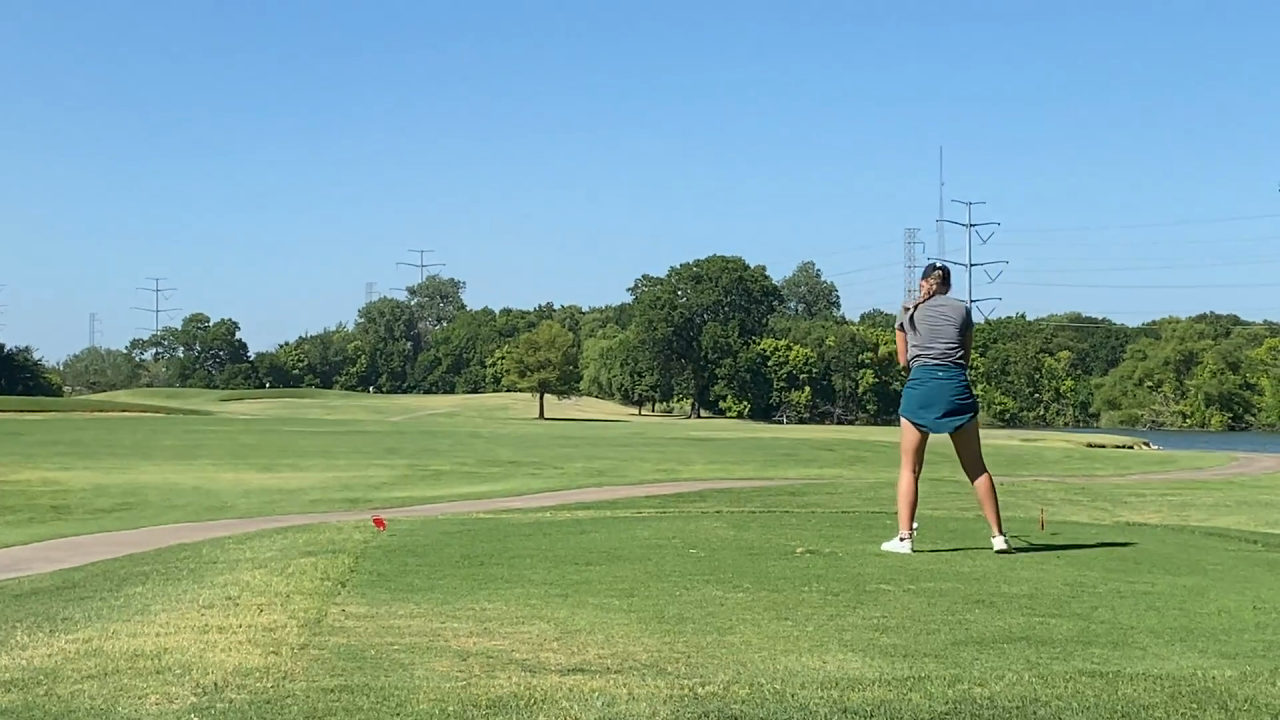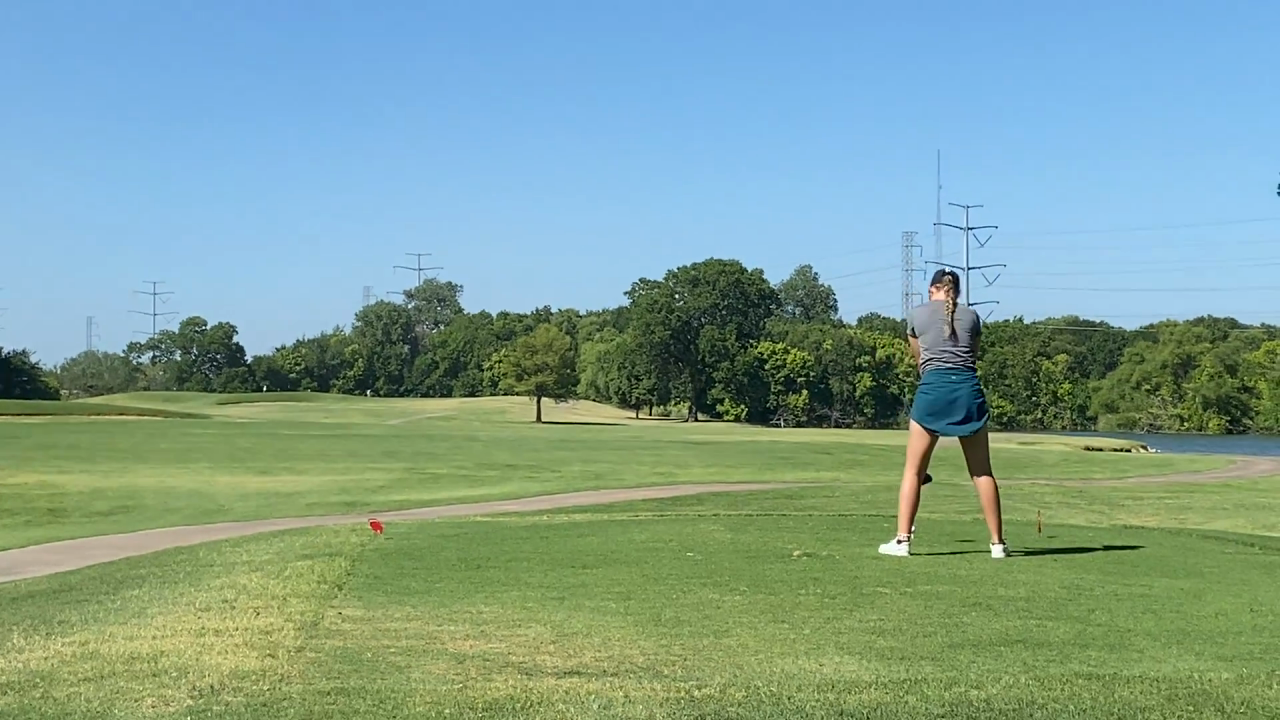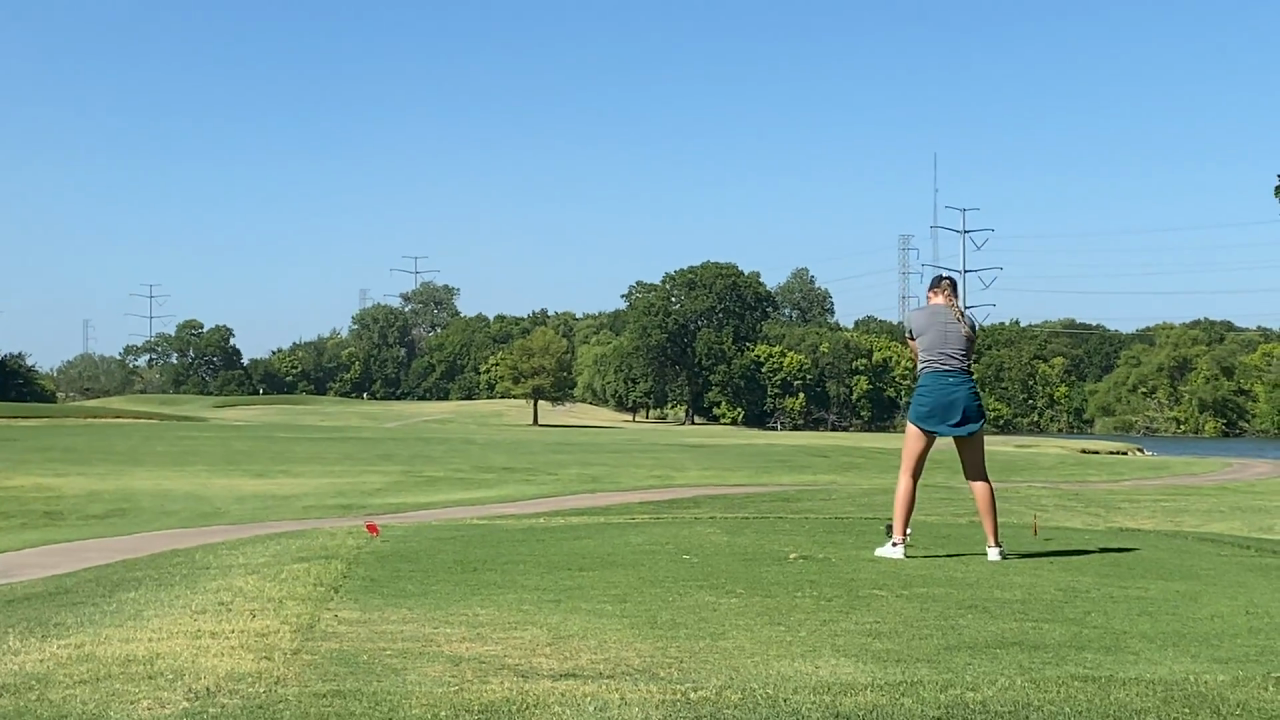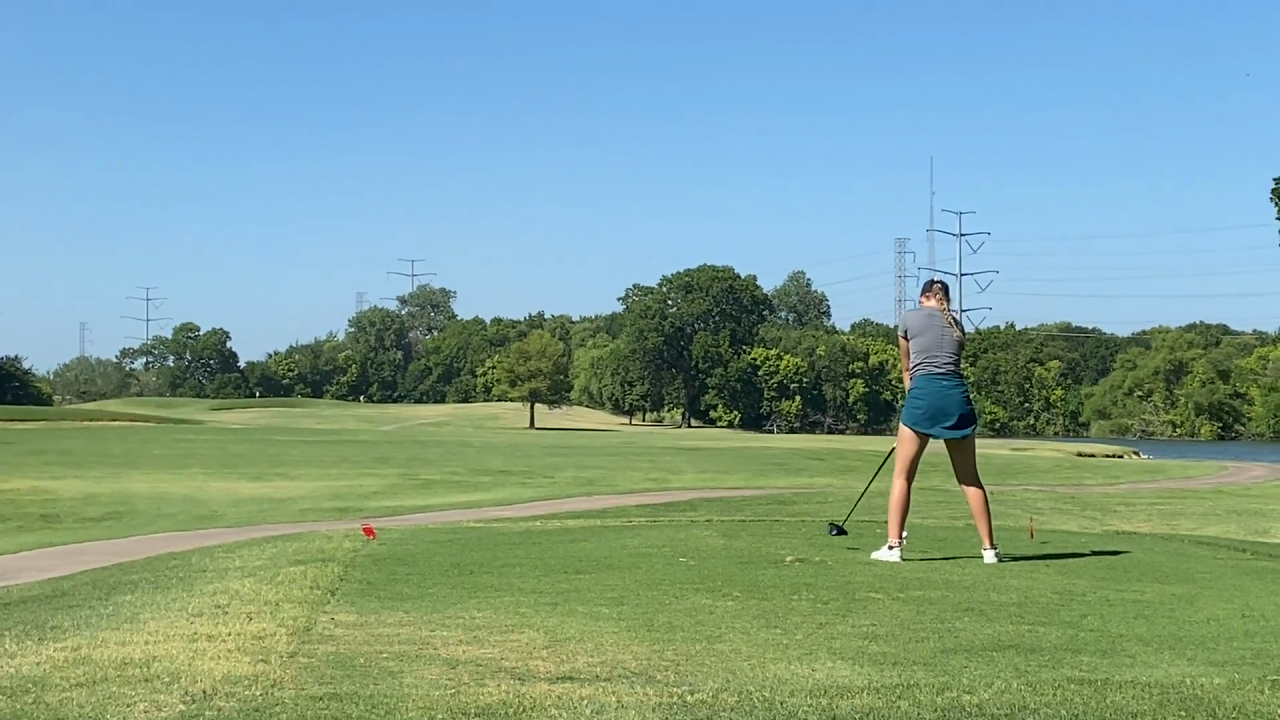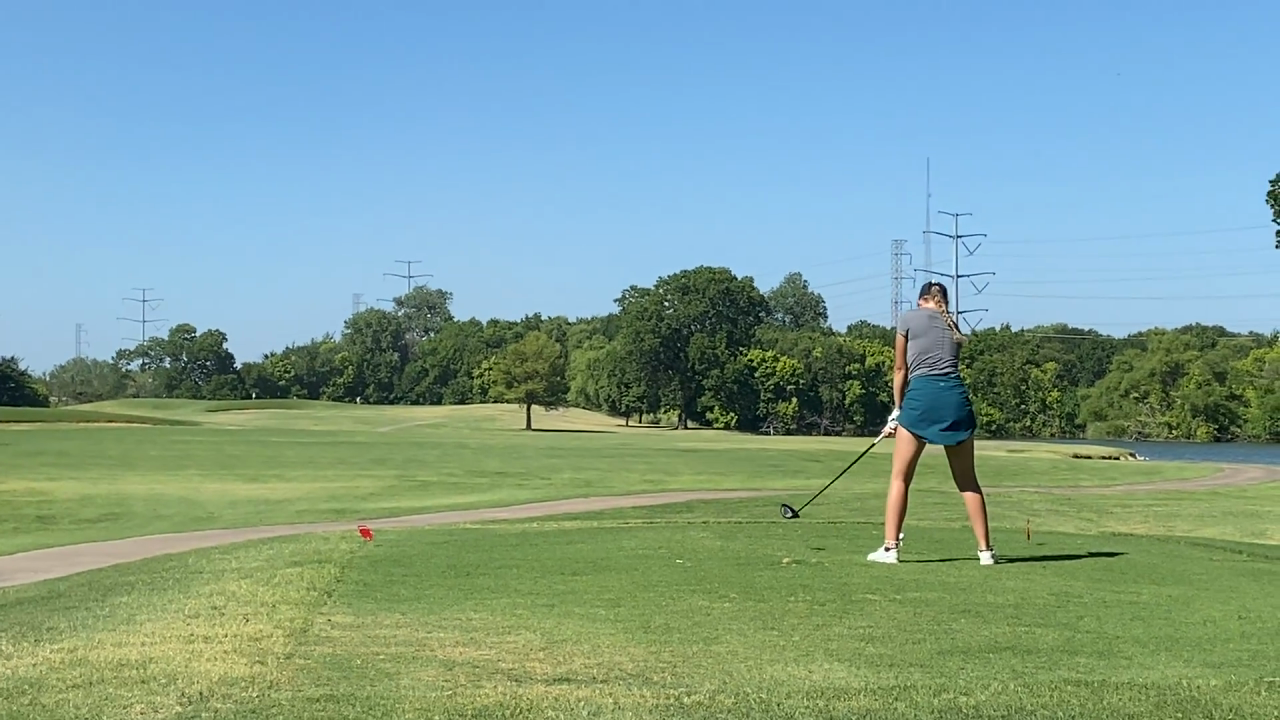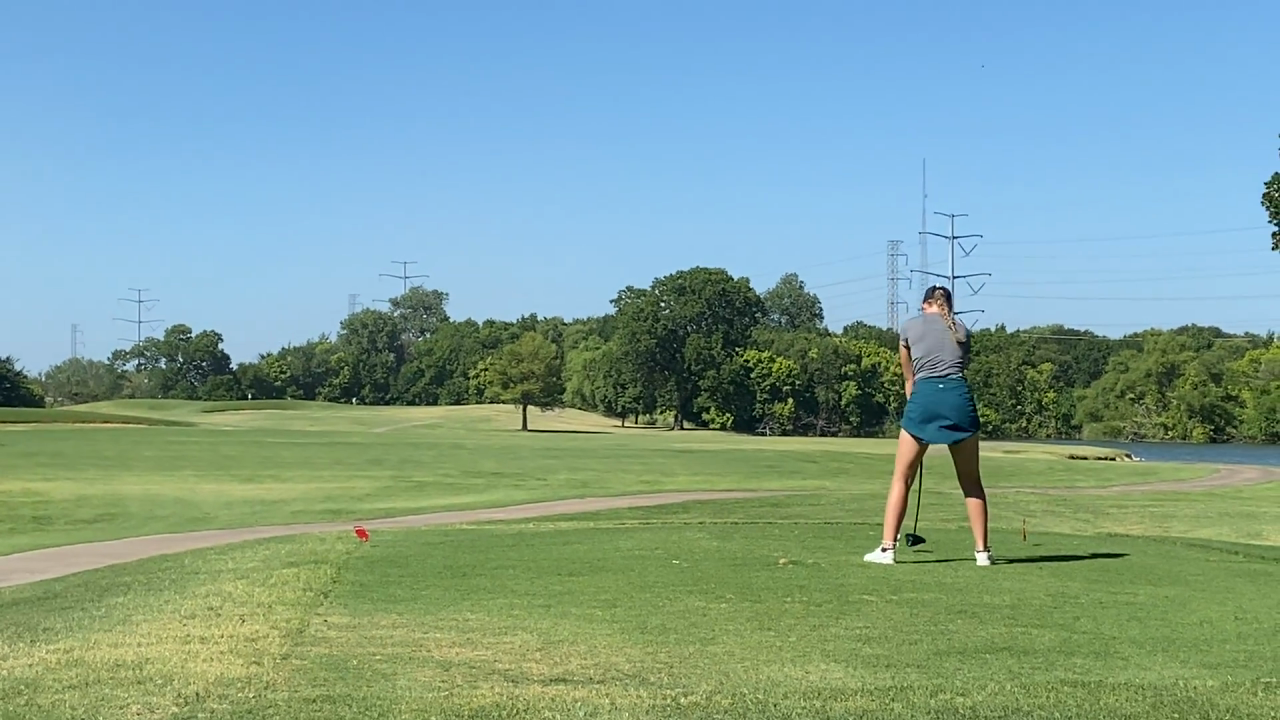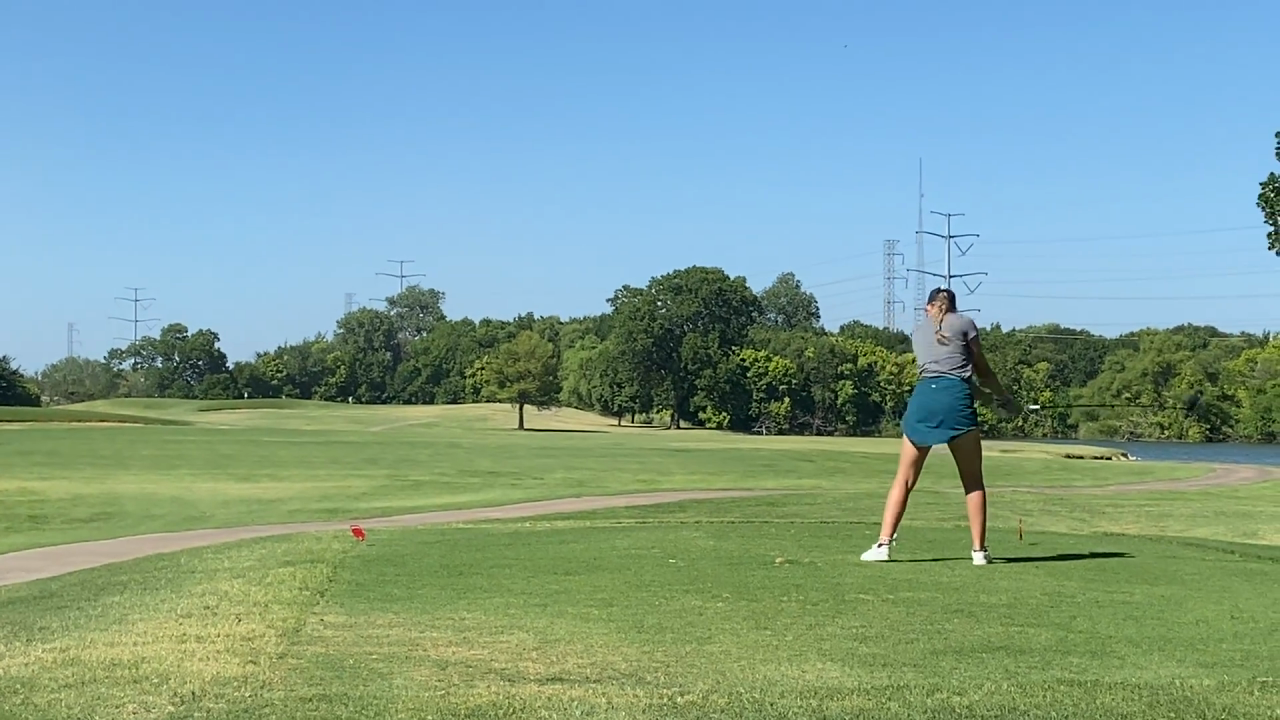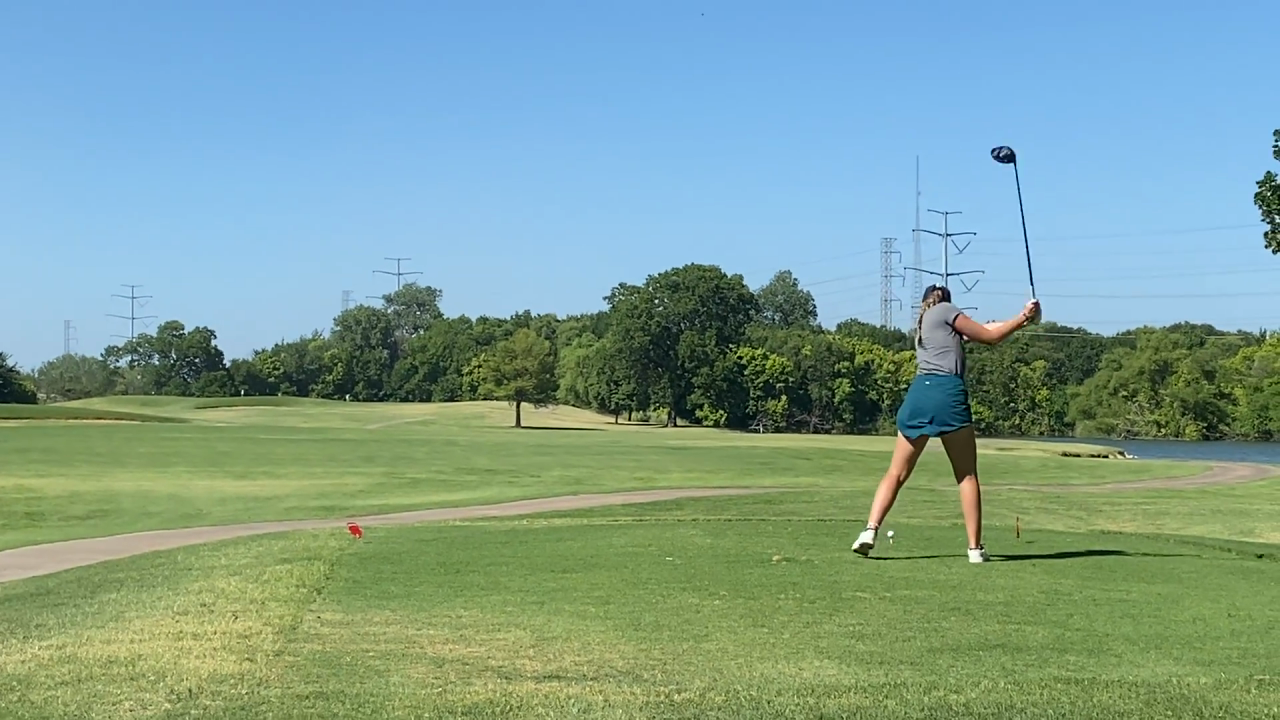
dt=0.2s
person 1, frame 1
left shoulder: (907, 311)
right shoulder: (962, 310)
right elbow: (966, 353)
left hip: (920, 387)
right hip: (957, 387)
left knee: (909, 468)
right knee: (975, 467)
left ankle: (904, 537)
right ankle: (998, 536)
person 1, frame 2
left shoulder: (917, 315)
right shoulder: (971, 315)
left hip: (932, 390)
right hip: (968, 390)
left knee: (913, 470)
right knee: (982, 471)
left ankle: (902, 540)
right ankle: (997, 543)
person 1, frame 3
left shoulder: (915, 317)
right shoulder: (967, 322)
left hip: (930, 392)
right hip: (965, 392)
left knee: (908, 472)
right knee: (977, 474)
left ankle: (897, 542)
right ankle: (993, 546)
person 1, frame 4
left shoulder: (909, 318)
right shoulder: (956, 326)
left wrist: (910, 404)
left hip: (924, 395)
right hip: (957, 396)
left knee: (902, 476)
right knee: (969, 477)
left ankle: (893, 546)
right ankle: (989, 548)
person 1, frame 5
left shoulder: (909, 318)
right shoulder: (955, 329)
left elbow: (900, 370)
left wrist: (897, 410)
right wrist: (901, 412)
left hip: (921, 396)
right hip: (956, 397)
left knee: (899, 477)
right knee: (967, 480)
left ankle: (889, 547)
right ankle: (985, 549)
person 1, frame 6
left shoulder: (910, 326)
right shoulder: (962, 330)
left hip: (924, 398)
right hip: (958, 398)
left knee: (901, 479)
right knee: (971, 481)
left ankle: (887, 548)
right ankle: (982, 550)
person 1, frame 7
left shoulder: (918, 330)
right shoulder: (964, 323)
right elbow: (983, 371)
left wrist: (983, 394)
right wrist: (1004, 398)
left hip: (921, 399)
right hip: (954, 399)
left knee: (904, 480)
right knee: (972, 481)
left ankle: (883, 544)
right ankle: (979, 550)
person 1, frame 8
left shoulder: (922, 324)
right shoulder: (944, 311)
left elbow: (978, 330)
right elbow: (991, 337)
left wrist: (1018, 315)
right wrist: (1024, 318)
left hip: (918, 396)
right hip: (948, 394)
left knee: (896, 473)
right knee: (967, 477)
left ankle: (870, 531)
right ankle: (975, 548)
